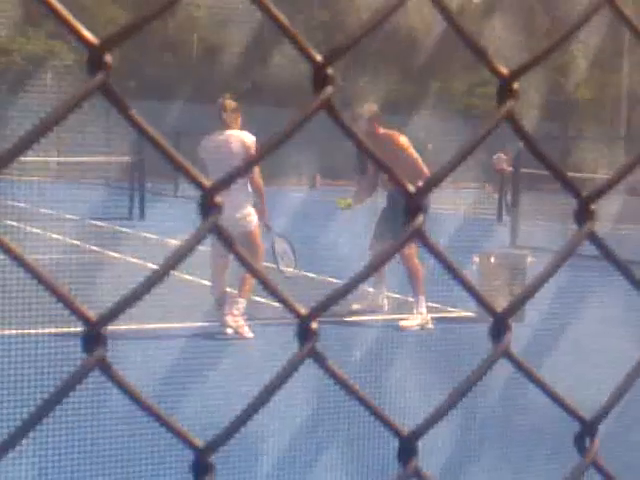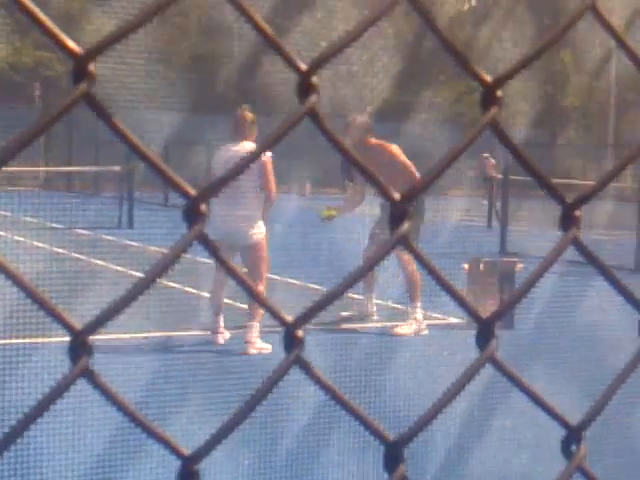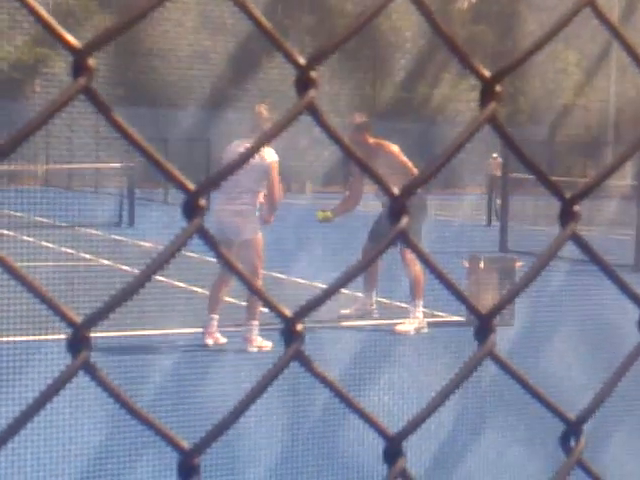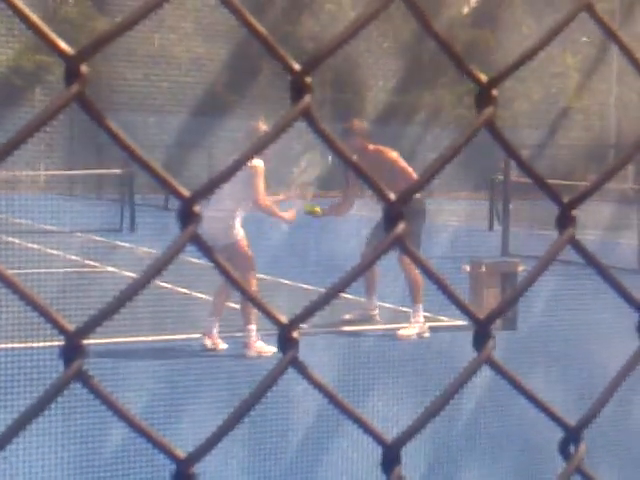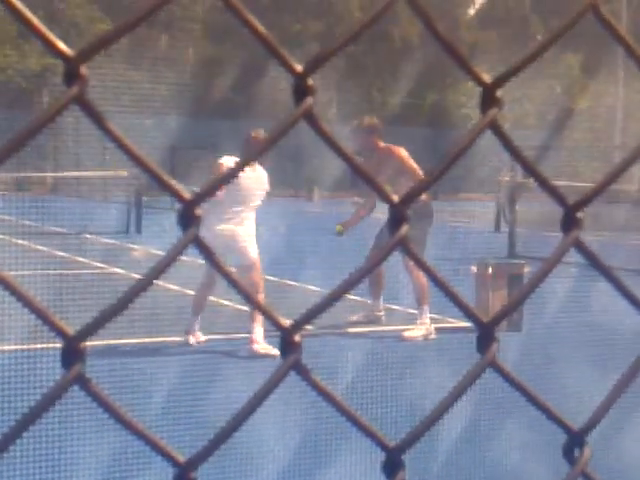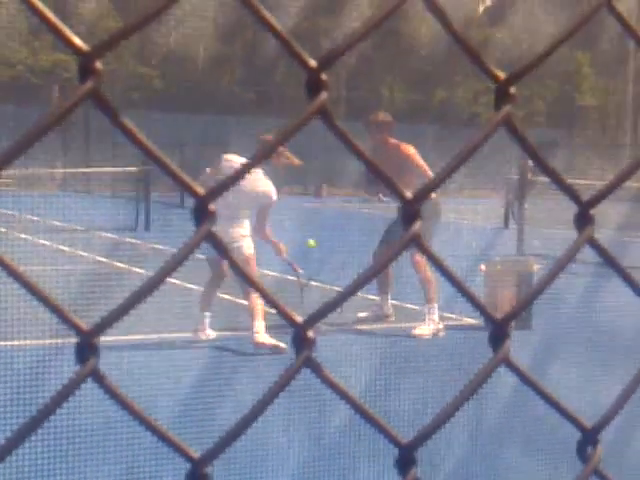
dt=0.7s
person 1, frame 1
left shoulder: (206, 143)
right shoulder: (246, 139)
left elbow: (205, 179)
right elbow: (255, 179)
right wrist: (261, 206)
left hip: (215, 208)
right hip: (240, 208)
left knee: (219, 267)
right knee: (256, 260)
left ankle: (225, 316)
right ankle: (236, 312)
person 1, frame 2
left shoulder: (220, 153)
right shoulder: (261, 153)
right elbow: (270, 193)
right wrist: (263, 213)
left hip: (221, 218)
right hip: (248, 221)
left knee: (221, 276)
right knee: (258, 280)
left ankle: (219, 329)
right ankle: (252, 338)
person 1, frame 3
left shoulder: (232, 147)
right shoulder: (268, 155)
right elbow: (274, 198)
right wrist: (268, 214)
left hip: (221, 213)
right hip: (244, 218)
left knee: (225, 273)
right knee: (254, 276)
left ankle: (211, 330)
right ankle: (252, 336)
person 1, frame 4
left shoulder: (244, 163)
right shoulder: (255, 164)
left elbow: (249, 200)
right elbow: (259, 202)
left wrist: (283, 197)
right wrist: (282, 215)
left hip: (210, 223)
right hip: (224, 225)
right knee: (249, 280)
left ankle: (212, 334)
right ankle: (251, 342)
person 1, frame 5
left shoulder: (226, 163)
right shoulder: (264, 178)
left elbow: (215, 195)
left hip: (214, 234)
right hip: (242, 239)
left knee: (208, 282)
right knee: (257, 292)
left ankle: (192, 331)
right ankle: (258, 339)
person 1, frame 6
left shoulder: (229, 160)
right shoulder: (268, 188)
left elbow: (204, 182)
right elbow: (261, 231)
right wrist: (276, 245)
left hip: (210, 231)
right hip: (236, 237)
left knee: (217, 277)
right knee: (252, 289)
left ankle: (204, 327)
right ankle: (259, 332)
person 2, frame 1
left shoulder: (396, 140)
right shoulder: (370, 147)
left elbow: (423, 174)
right elbow: (370, 185)
right wrist: (353, 200)
right hip: (395, 198)
left knee: (407, 252)
right knee: (376, 247)
left ankle: (421, 312)
right ankle: (378, 299)
person 2, frame 2
left shoulder: (387, 150)
right shoulder: (360, 159)
left elbow: (416, 180)
right elbow: (356, 197)
right wrist: (335, 211)
left hip: (409, 206)
right hip: (389, 208)
left knee: (405, 257)
right knee: (369, 254)
left ankle: (417, 318)
right ankle: (369, 307)
person 2, frame 3
left shoulder: (386, 149)
left elbow: (416, 177)
right elbow: (353, 198)
right wrist: (331, 213)
left hip: (411, 204)
left knee: (408, 254)
right knee: (368, 250)
left ankle: (417, 316)
right ankle: (368, 303)
person 2, frame 4
left shoulder: (385, 155)
left elbow: (414, 182)
right elbow: (346, 203)
right wrist: (322, 211)
left hip: (411, 209)
left knee: (406, 259)
right knee: (368, 255)
left ankle: (419, 320)
right ankle: (371, 309)
person 2, frame 5
left shoulder: (394, 153)
right shoulder: (368, 164)
left elbow: (421, 180)
right elbow: (369, 203)
left wrist: (400, 194)
right wrist: (348, 223)
left hip: (417, 210)
left knee: (410, 262)
right knee: (373, 257)
left ankle: (425, 322)
right ankle: (376, 310)
person 2, frame 6
left shoulder: (403, 151)
right shoulder: (378, 157)
left elbow: (429, 180)
right elbow: (371, 187)
left wrist: (408, 192)
right wrist: (378, 188)
left hip: (425, 207)
left knee: (417, 258)
right knee: (380, 255)
left ankle: (433, 319)
right ankle: (384, 307)
